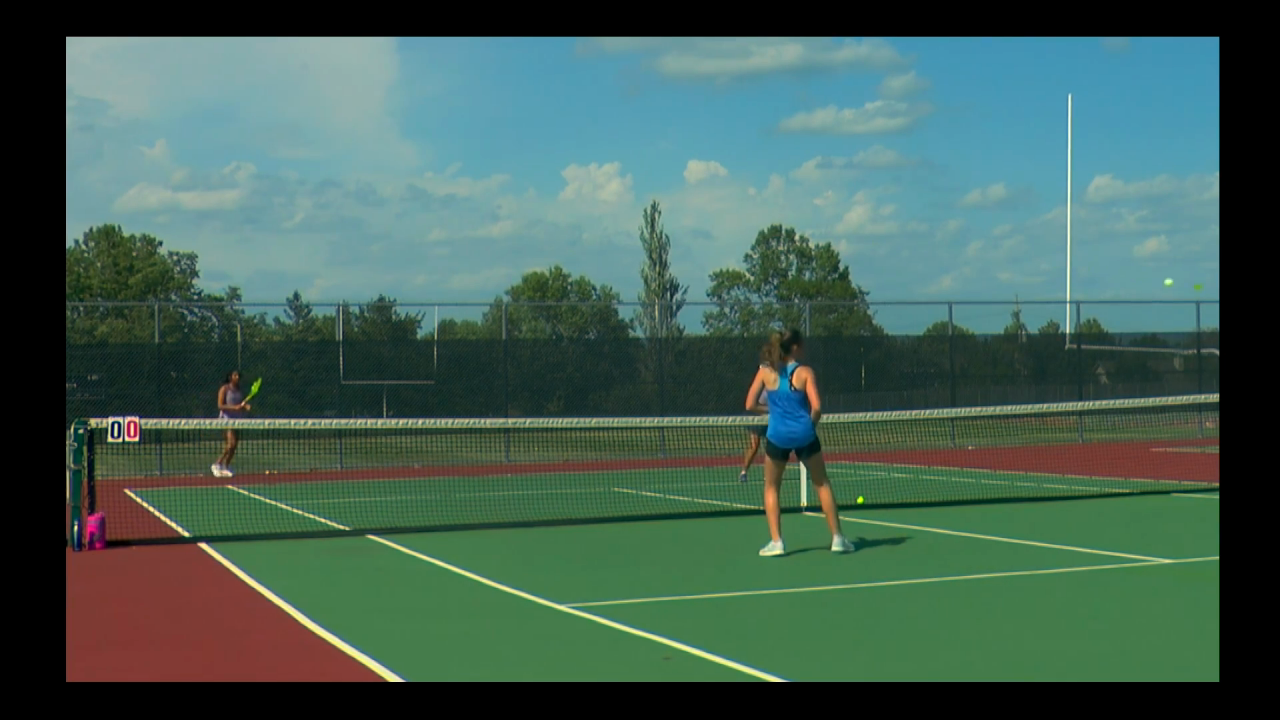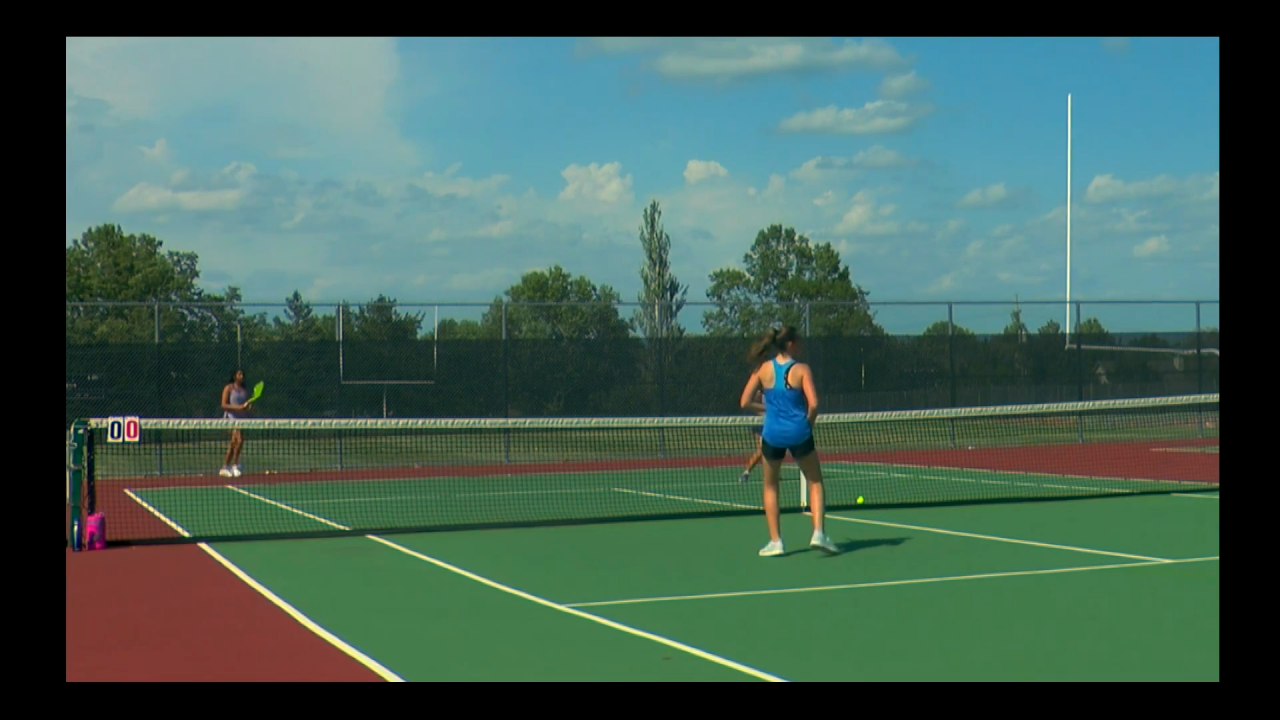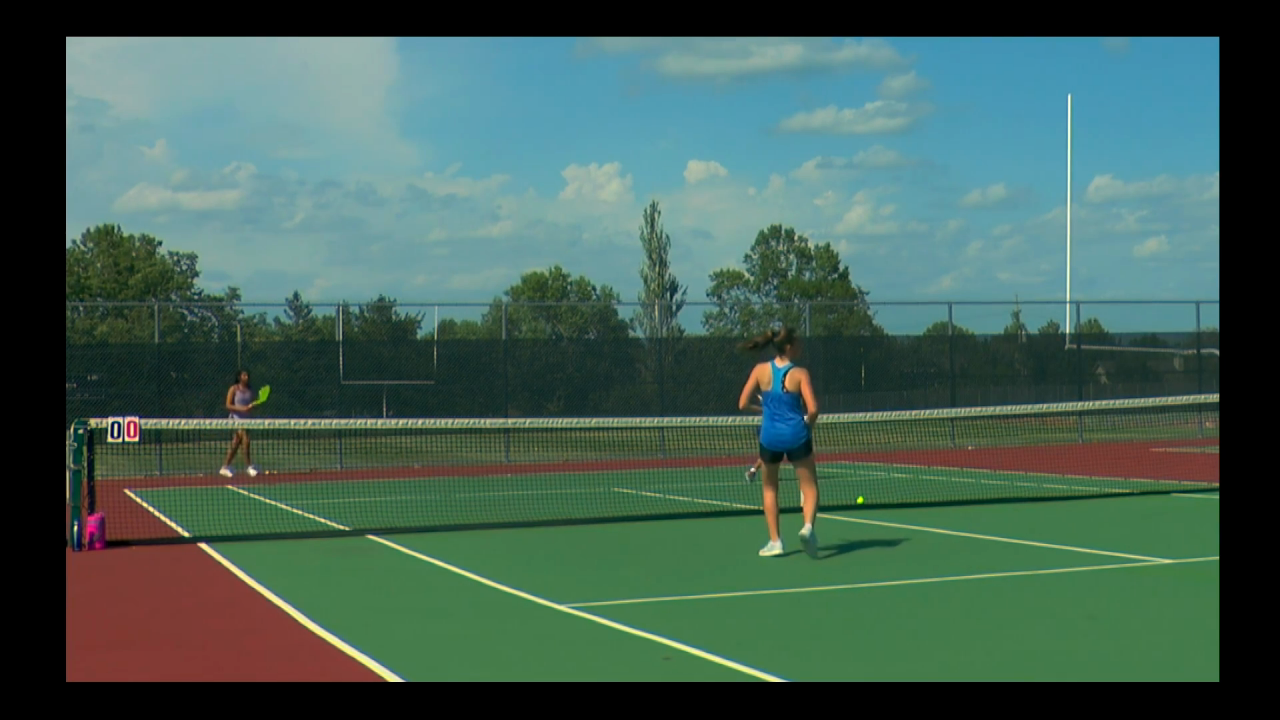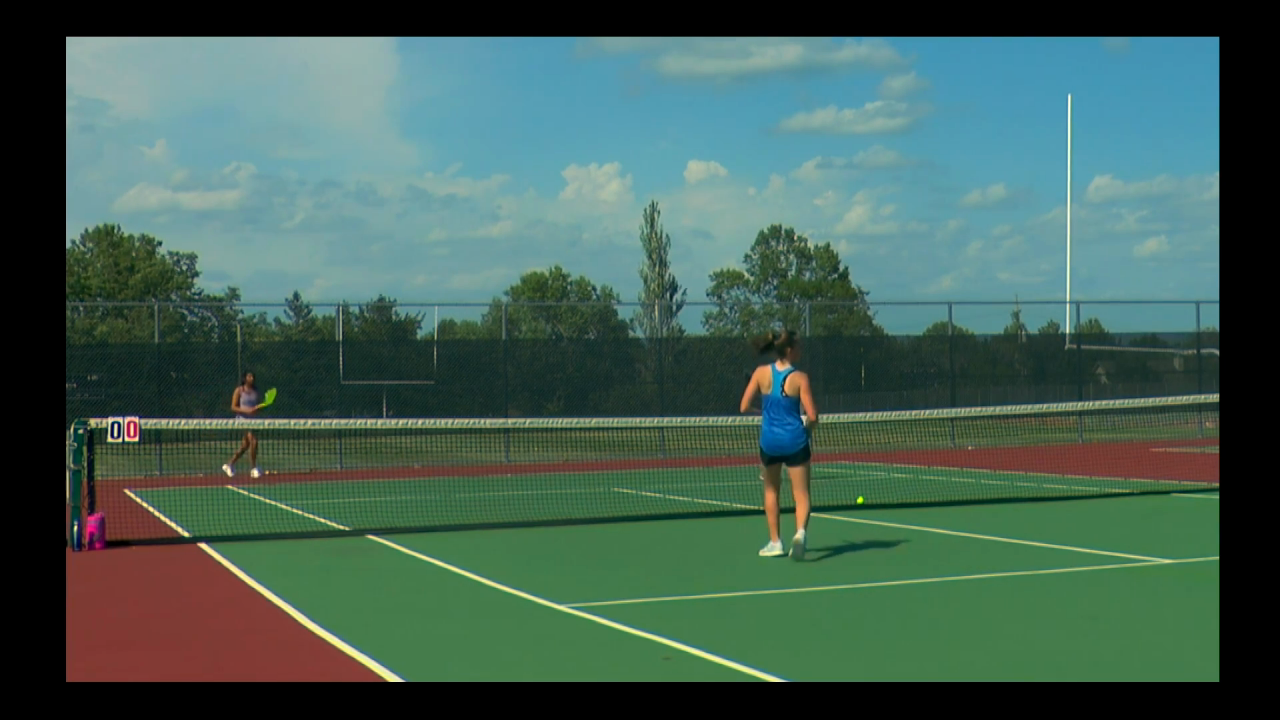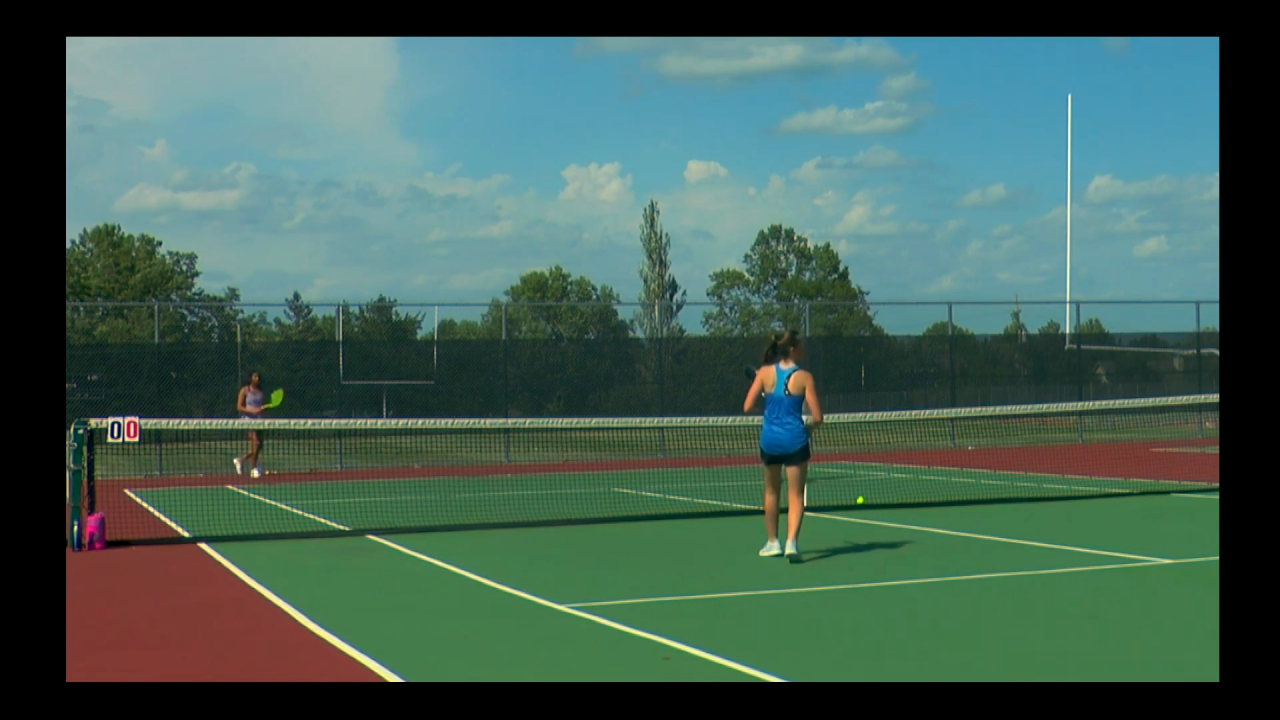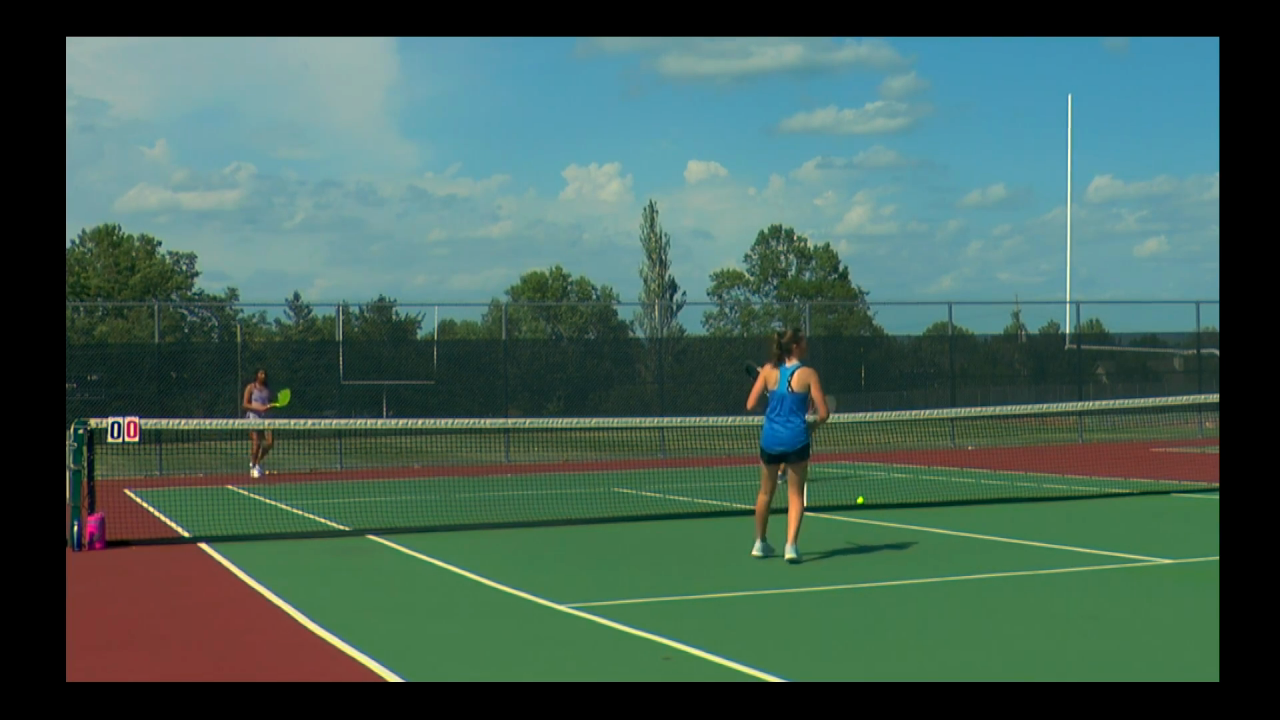
dt=0.1s
person 1, frame 1
left shoulder: (765, 371)
right shoulder: (805, 372)
left elbow: (749, 405)
right elbow: (816, 407)
right wrist: (811, 424)
left hip: (778, 435)
right hip: (804, 434)
left knee: (771, 488)
right knee: (823, 485)
left ankle: (776, 542)
right ankle: (837, 538)
person 1, frame 2
left shoulder: (763, 368)
right shoulder: (802, 370)
left elbow: (745, 402)
right elbow: (813, 404)
right wrist: (809, 420)
left hip: (772, 433)
right hip: (799, 433)
left knee: (770, 487)
right knee: (815, 483)
left ankle: (775, 542)
right ankle: (818, 531)
person 1, frame 3
left shoulder: (760, 370)
right shoulder: (800, 373)
left elbow: (743, 404)
right elbow: (813, 409)
right wrist: (808, 424)
left hip: (770, 436)
right hip: (797, 436)
left knee: (769, 488)
right knee: (810, 487)
left ankle: (775, 542)
right ankle: (808, 527)
person 1, frame 4
left shoulder: (761, 373)
right shoulder: (800, 378)
left elbow: (744, 408)
right elbow: (812, 417)
right wrist: (807, 428)
left hip: (769, 440)
right hip: (795, 440)
left knee: (772, 490)
right knee: (802, 494)
left ankle: (775, 542)
right ankle: (800, 533)
person 1, frame 5
left shoulder: (765, 372)
right shoulder: (804, 377)
left elbow: (748, 407)
right elbow: (817, 417)
right wrist: (809, 428)
left hip: (769, 439)
right hip: (795, 439)
left knee: (771, 491)
right knee: (796, 496)
left ankle: (773, 542)
right ankle: (791, 541)
person 1, frame 6
left shoulder: (769, 370)
right shoulder: (808, 374)
left elbow: (751, 405)
right elbow: (823, 413)
right wrist: (813, 426)
left hip: (770, 438)
right hip: (796, 439)
left knee: (765, 491)
right knee: (796, 494)
left ankle: (760, 542)
right ankle: (791, 545)
